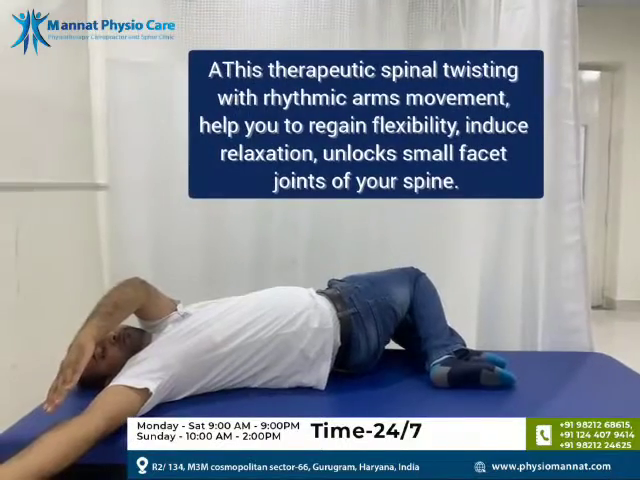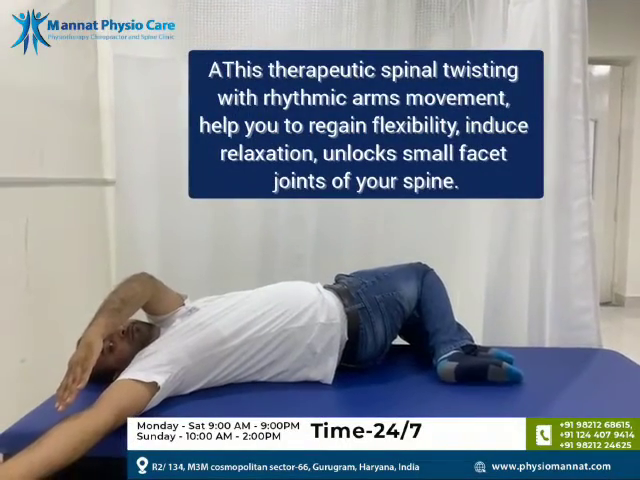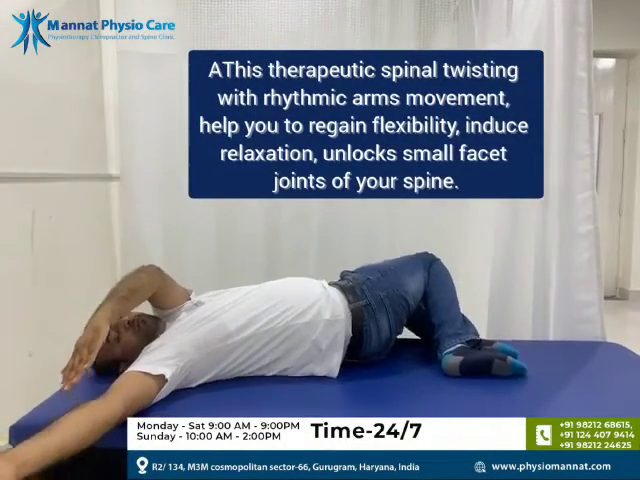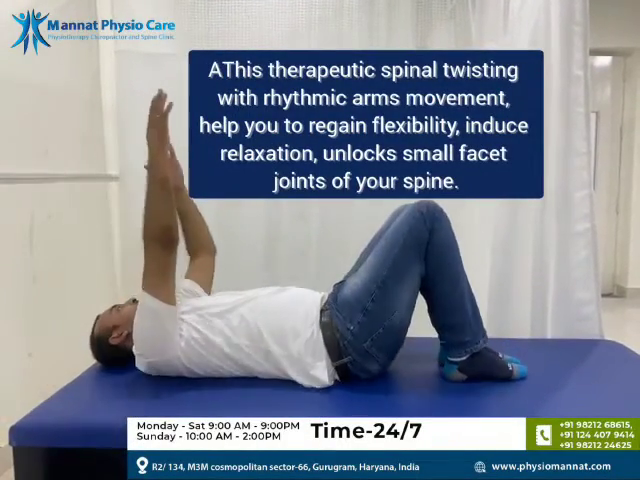
dt=1s
person 1, frame 1
left shoulder: (164, 326)
right shoulder: (144, 374)
left elbow: (134, 286)
right elbow: (89, 425)
left wrist: (85, 332)
left hip: (330, 317)
right knee: (413, 279)
left ankle: (445, 356)
right ankle: (447, 357)
person 1, frame 2
left shoulder: (173, 320)
right shoulder: (152, 369)
left elbow: (142, 283)
right elbow: (100, 418)
left wrist: (94, 329)
left hip: (335, 308)
right knee: (421, 275)
left ankle: (452, 353)
right ankle: (455, 353)
person 1, frame 3
left shoulder: (177, 315)
right shoulder: (160, 361)
left elbow: (151, 275)
right elbow: (109, 409)
left wrist: (102, 312)
left hip: (339, 302)
right hip: (352, 315)
left knee: (422, 279)
right knee: (427, 266)
left ankle: (458, 346)
right ankle: (460, 347)
person 1, frame 4
left shoulder: (179, 315)
right shoulder: (154, 344)
left elbow: (204, 250)
right elbow: (161, 243)
left wrist: (175, 187)
left hip: (330, 320)
right hip: (346, 340)
left knee: (416, 220)
right knee: (423, 215)
left ankle: (463, 353)
right ankle: (468, 354)
